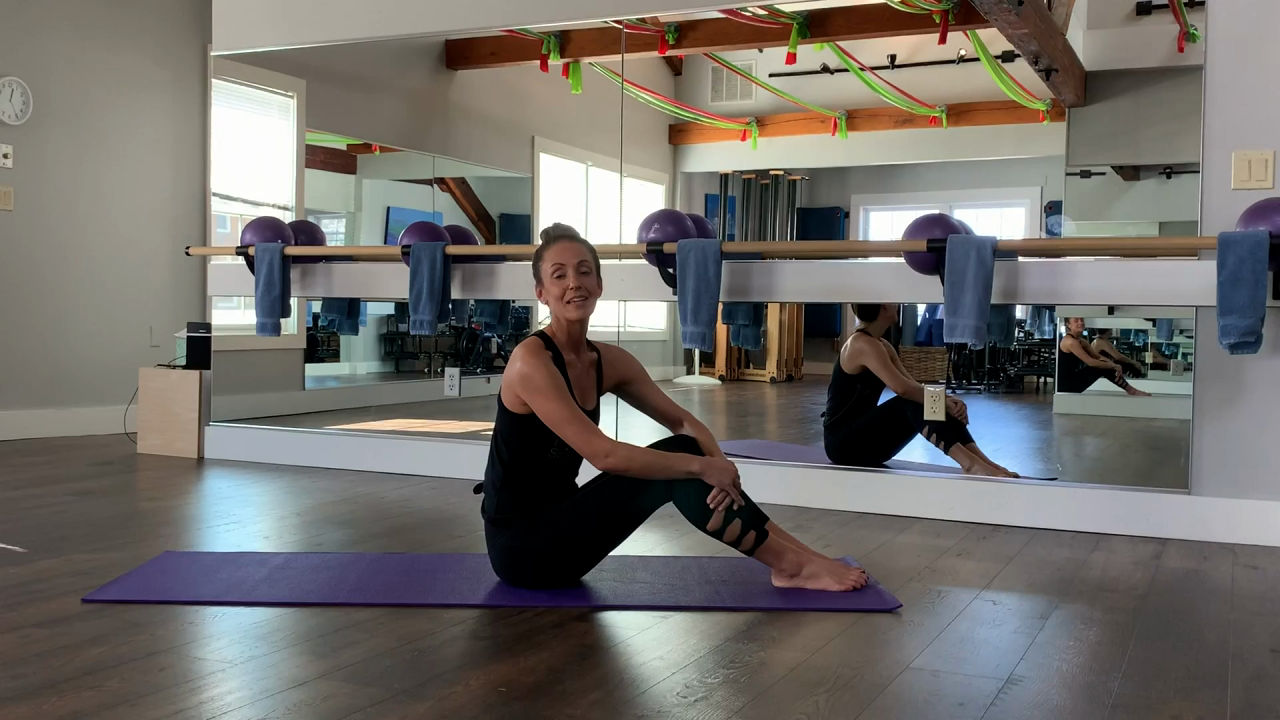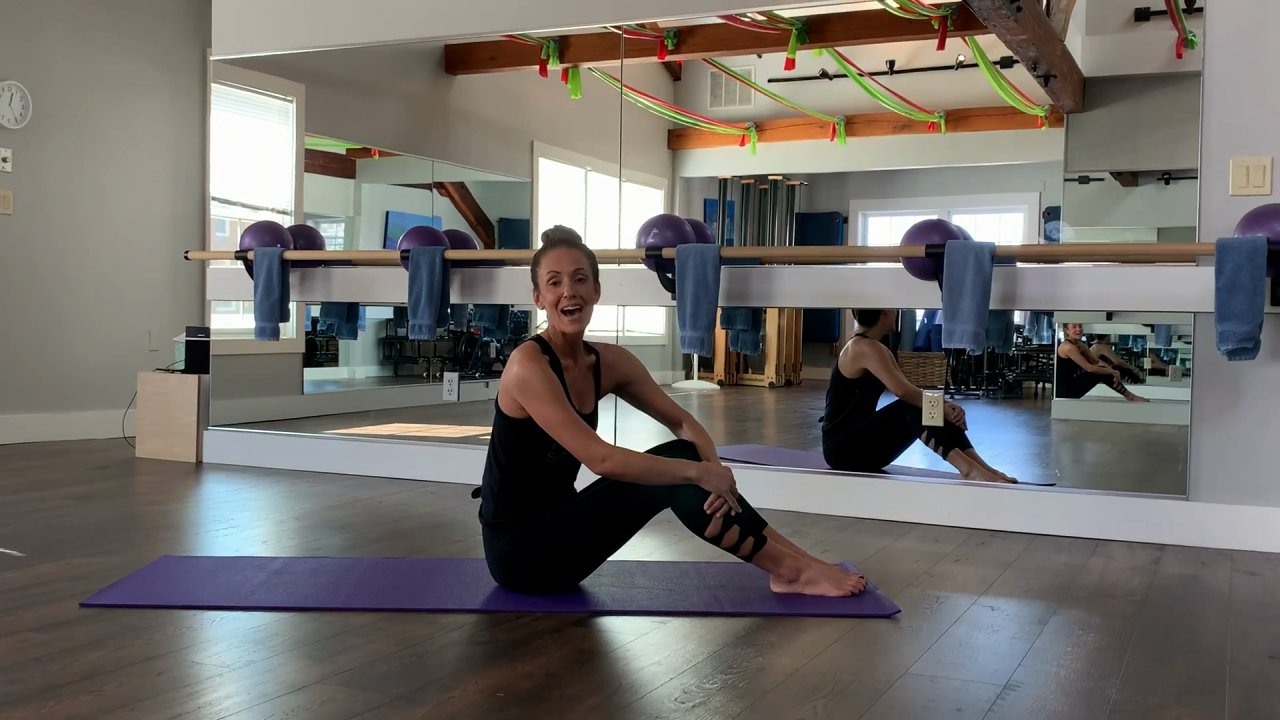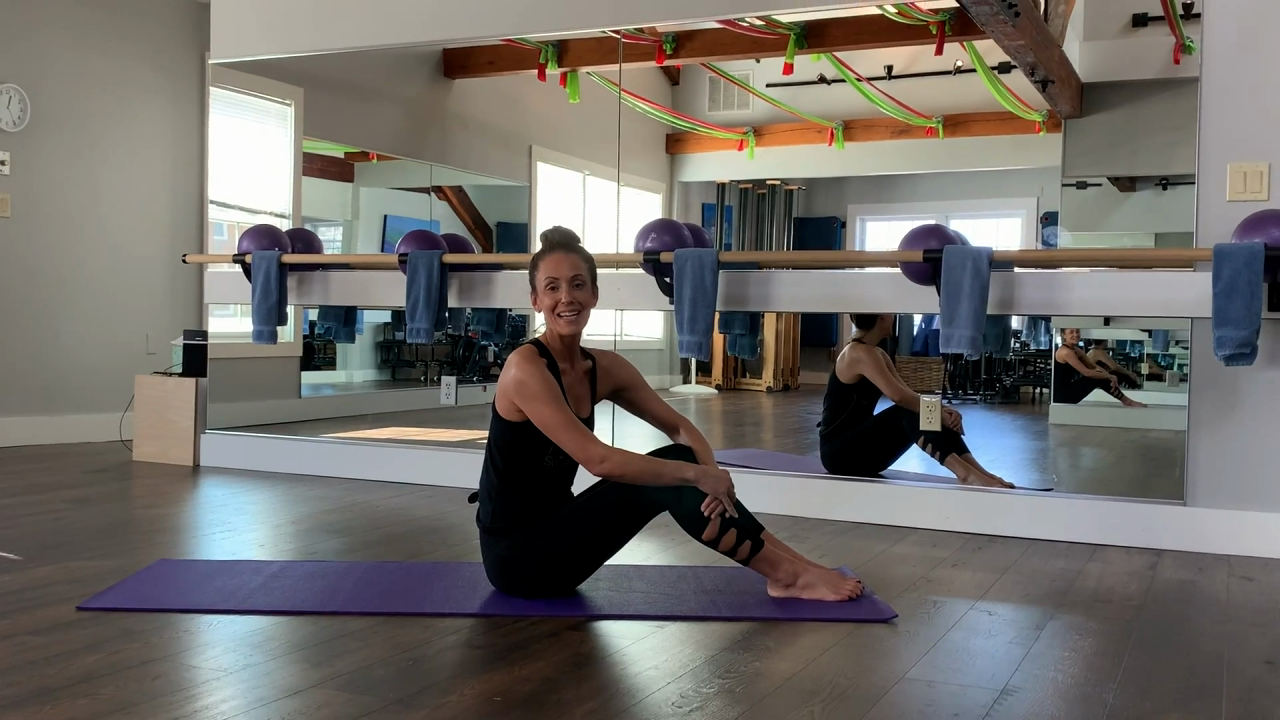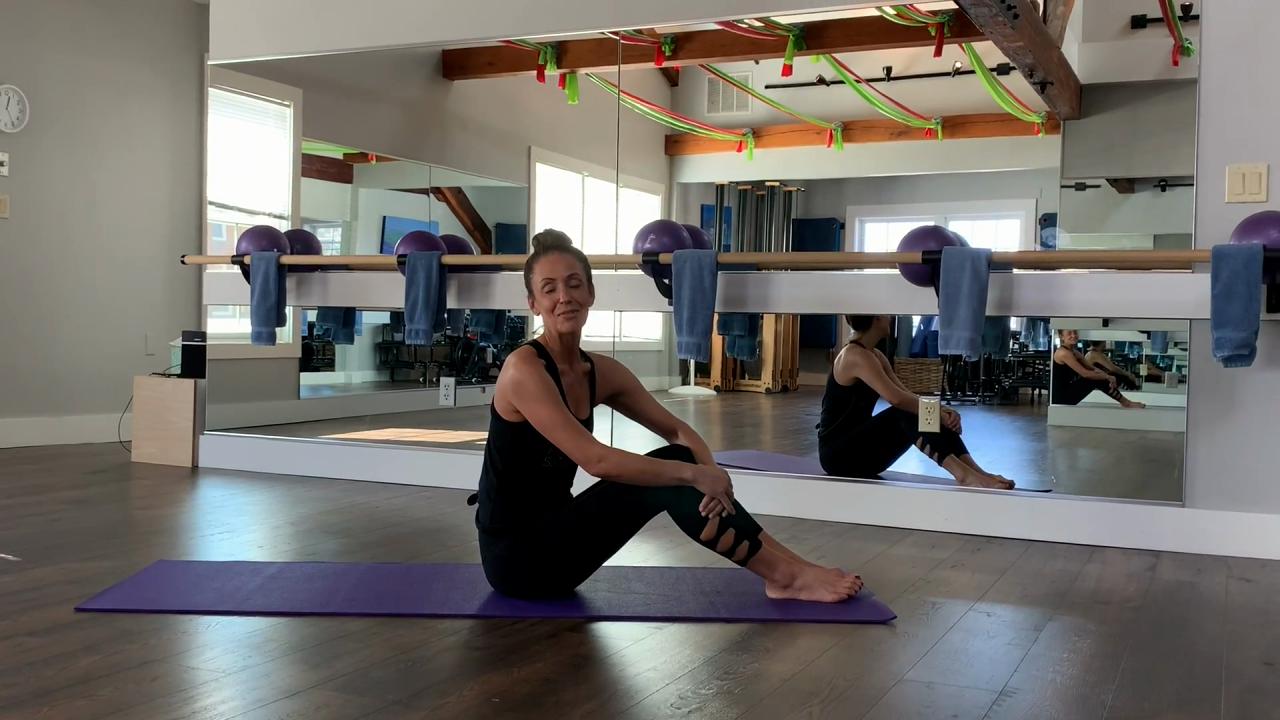
dt=0.3s
person 1, frame 1
left shoulder: (609, 361)
right shoulder: (532, 360)
left elbow: (681, 422)
right elbow: (604, 454)
left wrist: (716, 461)
right wrist: (701, 467)
left hip: (556, 524)
right hip: (521, 545)
left knee: (682, 455)
right knee: (676, 464)
left ankle: (791, 558)
right ankle: (792, 564)
person 1, frame 2
left shoulder: (610, 361)
right shoulder: (529, 364)
left elbow: (681, 422)
right elbow: (600, 458)
left wrist: (712, 467)
right wrist: (699, 472)
left hip: (554, 527)
right hip: (519, 550)
left knee: (679, 461)
right knee: (675, 470)
left ankle: (793, 562)
right ankle: (791, 570)
person 1, frame 3
left shoulder: (604, 367)
right shoulder: (526, 368)
left elbow: (679, 427)
right elbow: (599, 460)
left wrist: (710, 472)
right wrist: (697, 476)
left hip: (552, 533)
right hip: (516, 554)
left knee: (678, 465)
right knee: (670, 478)
left ankle: (788, 568)
right ankle: (789, 575)
person 1, frame 4
left shoulder: (602, 372)
right shoulder: (525, 368)
left elbow: (676, 431)
right elbow: (597, 460)
left wrist: (706, 472)
right wrist: (694, 474)
left hip: (551, 532)
right hip: (516, 554)
left knee: (673, 467)
right knee: (670, 478)
left ankle: (787, 567)
right ankle: (786, 574)
person 2, frame 1
left shoulder: (882, 345)
right shoulder: (863, 344)
left elbow: (913, 385)
right elbow: (902, 388)
left wrist: (946, 400)
right wrist: (943, 402)
left hip: (867, 439)
right hip: (843, 442)
left knee: (918, 400)
right knee: (912, 404)
left ankle: (982, 462)
right ankle: (971, 464)
person 2, frame 2
left shoulder: (879, 349)
right shoulder: (865, 347)
left elbow: (911, 390)
right elbow: (902, 390)
left wrist: (944, 405)
right wrist: (941, 408)
left hip: (864, 443)
right hip: (841, 447)
right knee: (913, 409)
left ankle: (981, 468)
right ankle: (969, 469)
person 2, frame 3
left shoulder: (877, 354)
right shoulder: (860, 353)
left elbow: (909, 394)
right elbow: (899, 396)
left wrist: (941, 410)
right wrist: (938, 413)
left hip: (862, 448)
right hip: (838, 452)
left knee: (916, 411)
right knee: (908, 413)
left ankle: (978, 472)
right ankle: (967, 474)
person 2, frame 4
left shoulder: (875, 355)
right shoulder: (856, 356)
left elbow: (907, 395)
right elbow: (896, 398)
left wrist: (940, 410)
left hip: (861, 449)
right hip: (837, 453)
left knee: (921, 415)
right knee: (907, 414)
left ankle: (976, 473)
right ankle: (964, 475)
